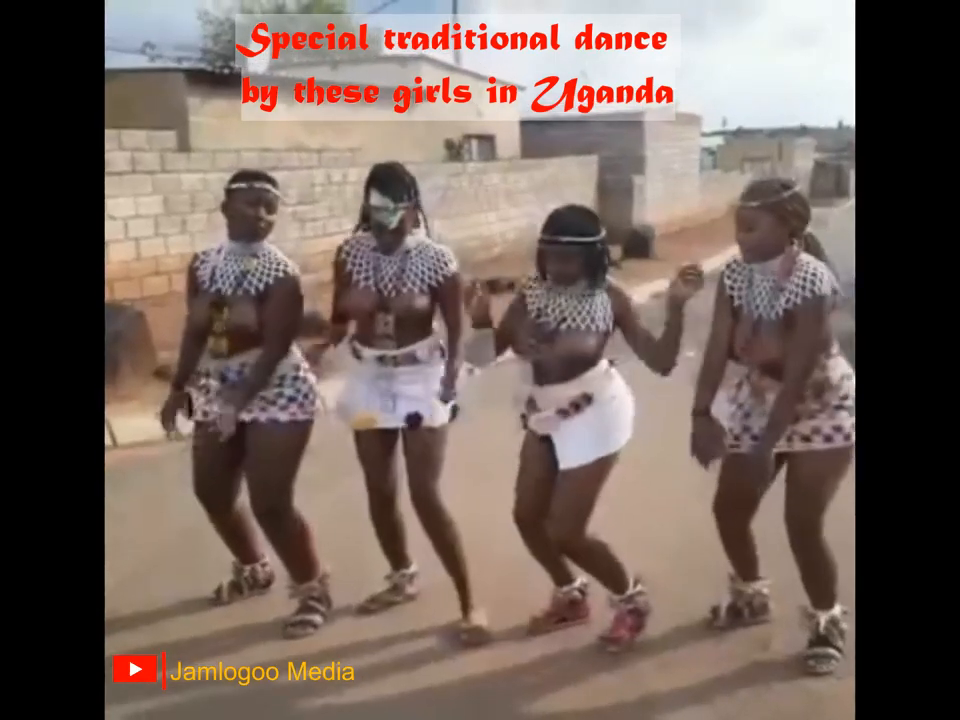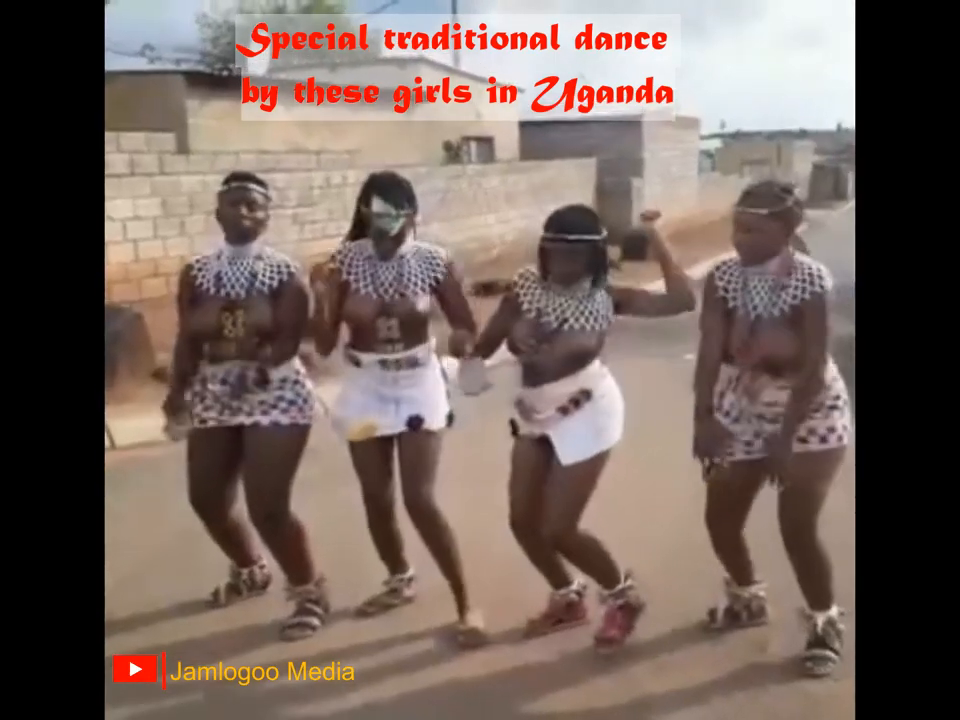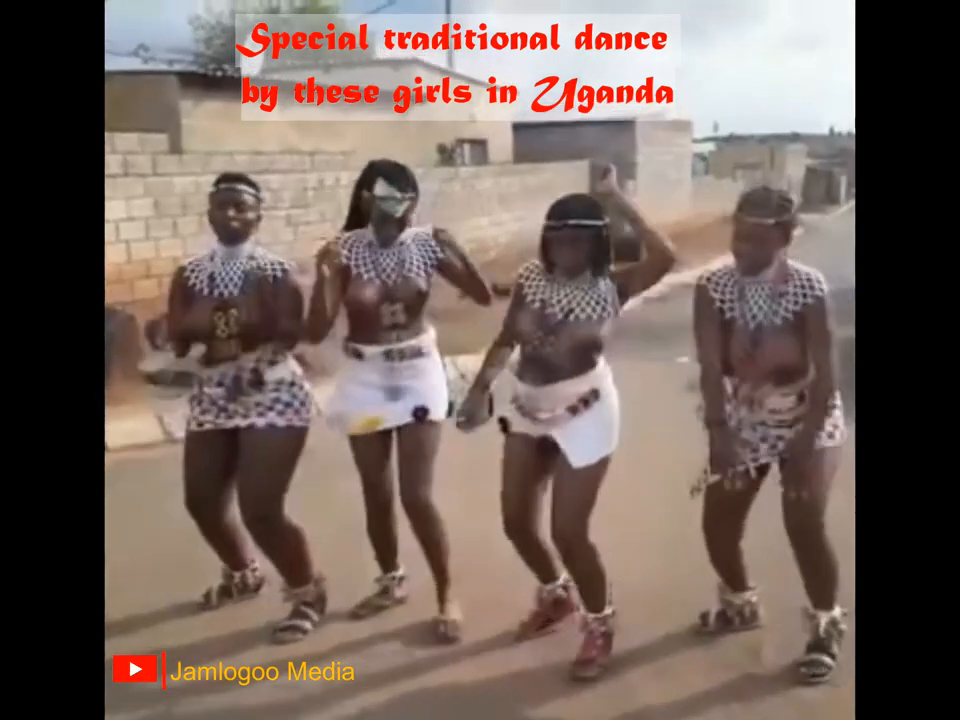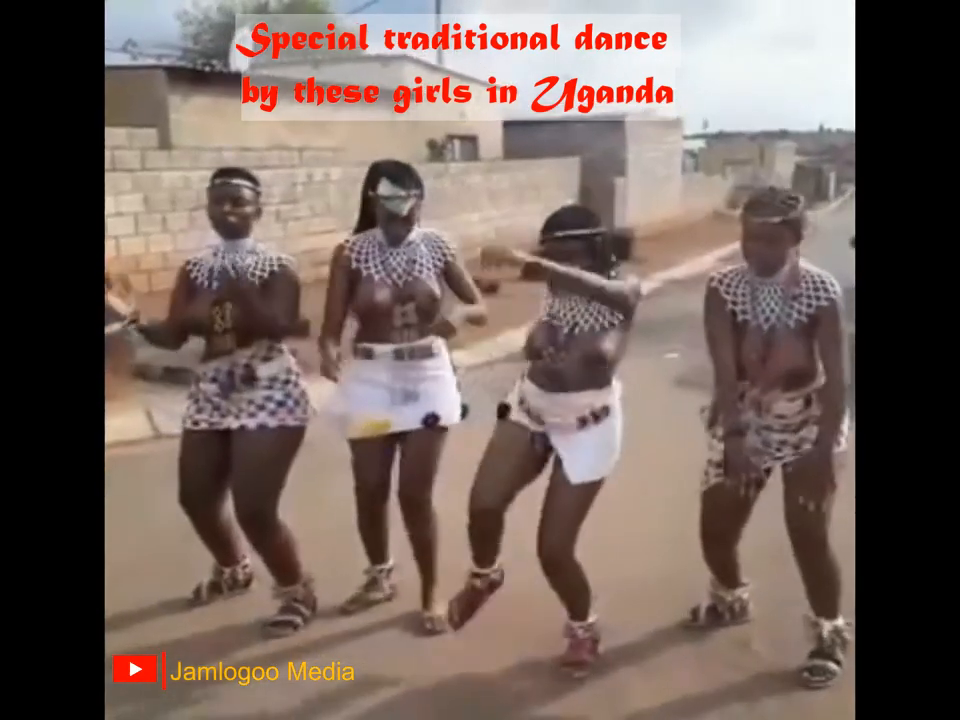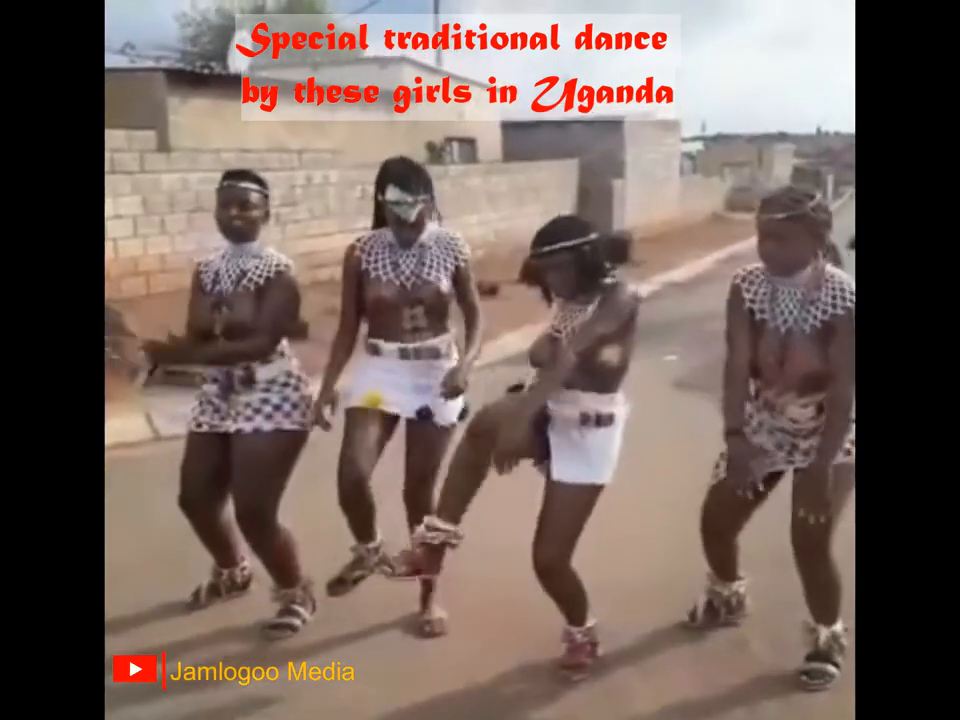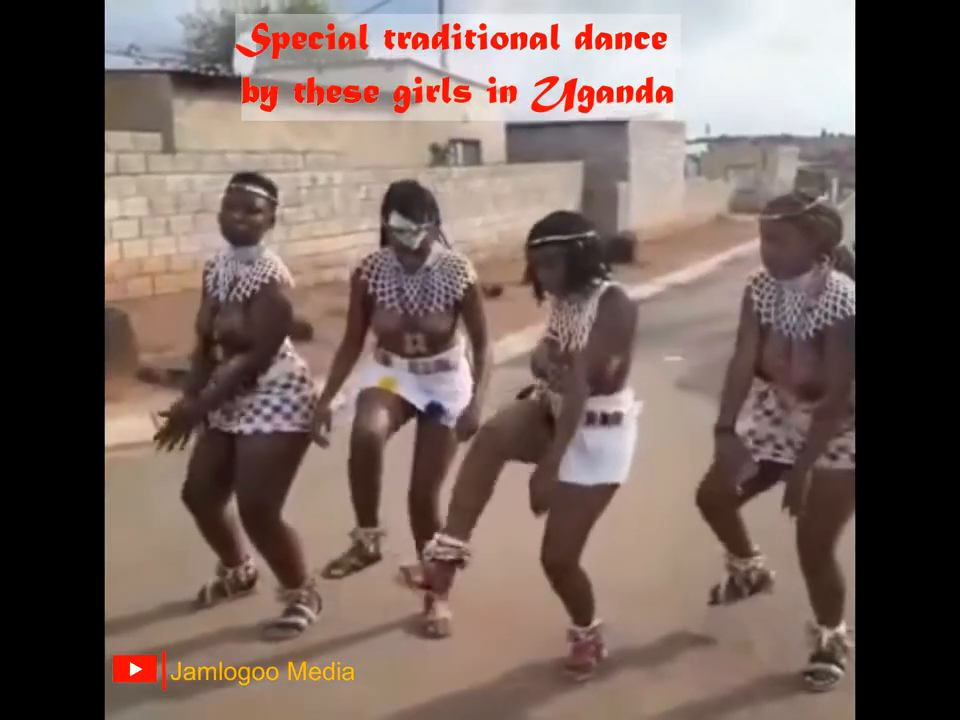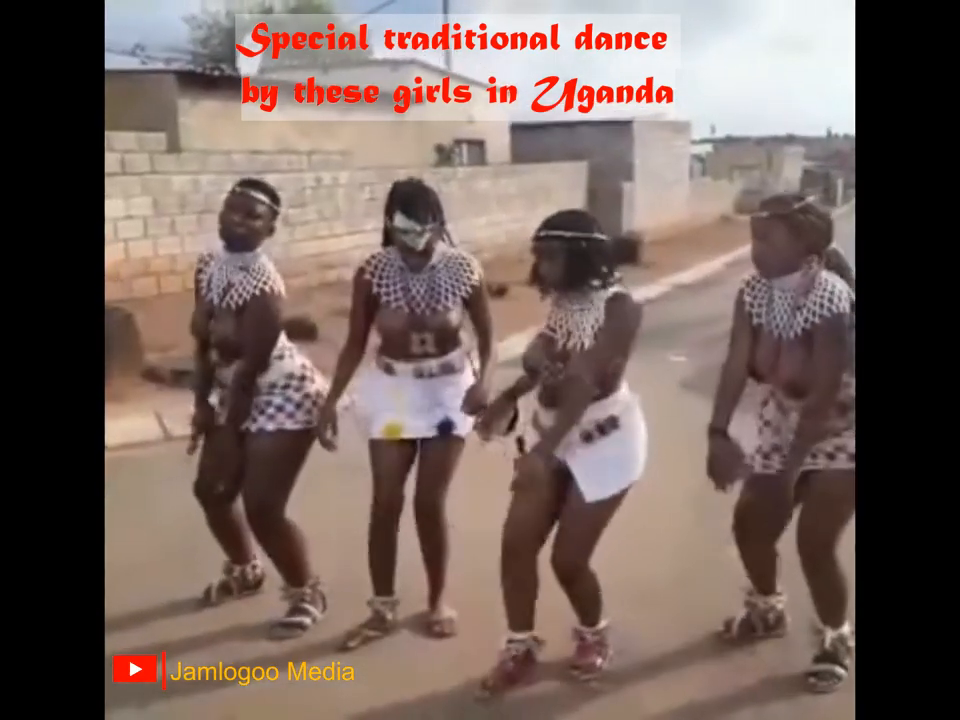
dt=0.2s
person 1, frame 1
left shoulder: (812, 281)
right shoulder: (734, 275)
left elbow: (799, 373)
right elbow: (718, 347)
left wrist: (768, 446)
right wrist: (701, 414)
left hip: (818, 411)
right hip: (757, 405)
left knee: (803, 525)
right knee: (728, 508)
left ankle: (828, 622)
right ankle: (751, 596)
person 1, frame 2
left shoulder: (810, 280)
right shoulder: (722, 277)
left elbow: (813, 370)
right elbow: (710, 350)
left wrist: (786, 441)
right wrist: (704, 415)
left hip: (810, 416)
right hip: (745, 413)
left knee: (797, 525)
right knee: (719, 517)
left ankle: (825, 623)
right ankle: (748, 599)
person 1, frame 3
left shoulder: (807, 287)
right shoulder: (712, 288)
left elbow: (823, 371)
right elbow: (711, 364)
left wrist: (808, 442)
right wrist: (719, 429)
left hip: (805, 419)
right hip: (740, 421)
left knee: (805, 525)
right knee: (717, 528)
left ankle: (827, 625)
right ankle: (741, 603)
person 1, frame 4
left shoulder: (819, 290)
right shoulder: (723, 287)
left elbow: (833, 375)
right elbow: (723, 367)
left wrist: (824, 450)
right wrist: (734, 435)
left hip: (809, 425)
right hip: (744, 424)
left knee: (807, 531)
right knee: (715, 528)
left ankle: (830, 633)
right ankle: (731, 598)
person 1, frame 5
left shoulder: (842, 294)
right shoulder: (748, 285)
left elbow: (845, 387)
right elbow: (737, 363)
left wrist: (824, 463)
right wrist: (734, 435)
left hip: (828, 431)
right hip: (764, 424)
left knee: (809, 538)
right knee: (716, 522)
left ankle: (828, 638)
right ankle: (727, 597)
person 1, frame 6
left shoulder: (842, 302)
right shoulder: (760, 289)
left elbow: (835, 396)
right elbow: (742, 362)
left wrist: (803, 468)
right wrist: (725, 433)
left hip: (839, 434)
right hip: (780, 419)
left knee: (813, 543)
right knee: (713, 495)
left ankle: (833, 639)
right ankle: (750, 569)
person 1, frame 7
left shoulder: (831, 300)
right shoulder: (754, 292)
left elbow: (825, 394)
right elbow: (736, 364)
left wrist: (792, 467)
right wrist: (718, 435)
left hip: (839, 433)
right hip: (783, 423)
left knee: (814, 544)
right knee: (750, 525)
left ankle: (837, 640)
right ankle: (767, 610)
person 2, frame 1
left shoulder: (437, 259)
right shoulder: (351, 252)
left elbow: (454, 327)
right elbow: (340, 321)
left wrist: (452, 372)
right wrist: (325, 337)
left hip: (420, 381)
right hip: (368, 381)
left knee: (426, 496)
right knee: (380, 491)
left ankle: (469, 602)
right ankle: (403, 578)
person 2, frame 2
left shoulder: (431, 260)
right shoulder: (342, 262)
left elbow: (466, 325)
right elbow: (324, 344)
left wrist: (462, 334)
right wrist: (319, 297)
left hip: (418, 386)
right hip: (364, 387)
left knee: (420, 501)
right knee: (377, 500)
left ankle: (465, 603)
right ankle: (400, 581)
person 2, frame 3
left shoulder: (426, 244)
right shoulder: (342, 251)
left elbow: (483, 296)
right elbow: (317, 330)
left wrist: (455, 255)
right wrist: (324, 281)
left hip: (419, 375)
right hip: (364, 379)
left knee: (416, 495)
right knee: (376, 494)
left ankle: (445, 596)
right ankle: (391, 582)
person 2, frame 4
left shoulder: (437, 247)
right shoulder: (351, 254)
left elbow: (479, 307)
right elbow: (332, 326)
left wrist: (459, 316)
right wrist: (328, 354)
left hip: (428, 379)
right hip: (370, 380)
left knee: (415, 496)
right knee: (370, 495)
left ankle: (429, 595)
right ankle: (380, 577)
person 2, frame 5
left shoulder: (452, 248)
right shoulder: (362, 252)
left elbow: (473, 317)
right elbow: (348, 327)
left wrist: (465, 365)
right wrist: (328, 382)
left hip: (433, 374)
right hip: (379, 371)
left knee: (420, 492)
right knee: (351, 477)
left ankle: (429, 596)
right ankle: (367, 550)
person 2, frame 6
left shoulder: (458, 271)
right shoulder: (369, 271)
left elbow: (481, 341)
right elbow: (353, 341)
left wrist: (476, 400)
right wrist: (325, 400)
left hip: (445, 383)
right hip: (390, 375)
left knee: (423, 495)
right knee: (365, 438)
right ankle: (367, 540)
person 2, frame 7
left shoulder: (463, 269)
right shoulder: (372, 272)
left elbow: (486, 334)
right elbow: (355, 344)
left wrist: (483, 379)
right wrist: (330, 403)
left hip: (448, 390)
right hip: (391, 389)
left knee: (429, 502)
right knee: (386, 503)
left ankle: (438, 600)
right ankle: (383, 610)
person 3, frame 1
left shoulder: (609, 298)
right shoulder: (534, 288)
left elbow: (662, 362)
right elbow: (497, 344)
left wrist: (677, 304)
right wrist: (479, 320)
left hip: (594, 416)
right hip: (545, 414)
left knee: (565, 533)
right knee: (527, 517)
left ankle: (632, 600)
right ankle: (570, 596)
person 3, frame 2
left shoulder: (607, 298)
right shoulder: (527, 284)
left elbow: (683, 300)
right elbow: (492, 335)
left wrist: (654, 239)
right wrist: (470, 353)
left hip: (585, 414)
right hip: (534, 413)
left knee: (558, 528)
right knee: (523, 522)
left ankle: (622, 594)
right ankle: (567, 599)
person 3, frame 3
left shoulder: (612, 286)
right shoulder: (531, 277)
left elbow: (664, 258)
right elbow: (507, 338)
left wrist: (619, 199)
right wrist: (478, 387)
left hip: (583, 413)
right hip: (527, 407)
left knee: (568, 533)
right knee: (517, 525)
left ankle: (599, 626)
right ankle: (554, 595)
person 3, frame 4
left shoulder: (621, 294)
right shoulder: (554, 295)
left elbow: (602, 288)
left wrist: (531, 262)
left hip: (589, 426)
right hip: (533, 409)
left knee: (554, 549)
right knee: (484, 504)
left ankle: (584, 630)
right ankle: (484, 575)
person 3, frame 5
left shoulder: (619, 298)
right shoulder: (568, 302)
left elbow: (573, 356)
left wrist: (523, 415)
right wrist: (516, 418)
left hip: (588, 432)
right hip: (545, 411)
left knee: (550, 559)
right knee: (484, 426)
left ankle: (582, 634)
right ankle: (434, 540)
person 3, frame 6
left shoulder: (614, 304)
right shoulder: (560, 301)
left elbow: (581, 383)
left wrist: (551, 465)
right wrist: (516, 412)
left hip: (597, 434)
right hip: (551, 413)
left knee: (558, 557)
right knee: (493, 439)
left ankle: (588, 635)
right ankle: (446, 555)
person 3, frame 7
left shoulder: (620, 307)
right shoulder: (559, 300)
left elbow: (587, 382)
left wrist: (541, 456)
right wrist: (508, 396)
left hip: (603, 441)
right hip: (549, 433)
left knee: (568, 560)
right knee: (516, 541)
left ankle: (593, 636)
right ankle: (521, 648)
person 4, frame 1
left shoulder: (280, 273)
right shoulder: (202, 264)
left elbow: (276, 348)
right elbow: (194, 330)
left wrist: (241, 405)
right wrist: (179, 389)
left hip: (276, 394)
right hip: (217, 393)
left knee: (270, 503)
right knee: (211, 492)
left ankle: (313, 590)
right ankle: (253, 569)
person 4, frame 2
left shoulder: (283, 273)
right shoulder: (196, 273)
left elbow: (288, 347)
right elbow: (189, 340)
left wrist: (261, 350)
right wrist: (177, 387)
left hip: (275, 397)
right hip: (215, 399)
left knee: (268, 508)
right knee: (206, 499)
left ankle: (310, 592)
right ankle: (250, 571)
person 4, frame 3
left shoulder: (275, 271)
right shoulder: (189, 275)
left elbow: (290, 336)
right elbow: (177, 341)
left wrist: (264, 305)
left hip: (273, 399)
right hip: (213, 399)
left knee: (263, 511)
right knee: (202, 503)
left ankle: (308, 594)
right ankle: (242, 573)
person 4, frame 4
left shoulder: (276, 267)
right shoulder: (193, 269)
left elbow: (281, 328)
right elbow: (173, 334)
left wrist: (244, 297)
right wrist: (134, 322)
left hip: (268, 397)
right hip: (211, 396)
left knee: (254, 510)
right knee: (195, 498)
left ankle: (297, 591)
right ankle: (233, 569)
person 4, frame 5
left shoulder: (276, 271)
right shoulder: (206, 270)
left elbow: (264, 343)
right elbow: (197, 338)
left wrist: (188, 353)
right wrist: (166, 351)
left hip: (271, 401)
right hip: (217, 398)
left knee: (253, 512)
right knee: (195, 499)
left ankle: (296, 593)
right ankle: (232, 571)
person 4, frame 6
left shoulder: (271, 279)
right shoulder: (216, 267)
left elbow: (257, 359)
right elbow: (207, 344)
left wrist: (200, 406)
right wrist: (188, 399)
left hip: (276, 401)
right hip: (228, 400)
left knee: (256, 511)
right knee: (199, 496)
left ankle: (302, 593)
right ankle: (237, 570)
person 4, frame 7
left shoulder: (262, 288)
right shoulder: (207, 267)
left elbow: (252, 366)
right elbow: (205, 343)
left wrist: (231, 433)
right wrist: (202, 402)
left hip: (281, 399)
right hip: (235, 397)
left knee: (262, 510)
right knee: (210, 491)
left ankle: (307, 592)
right ankle: (244, 570)
